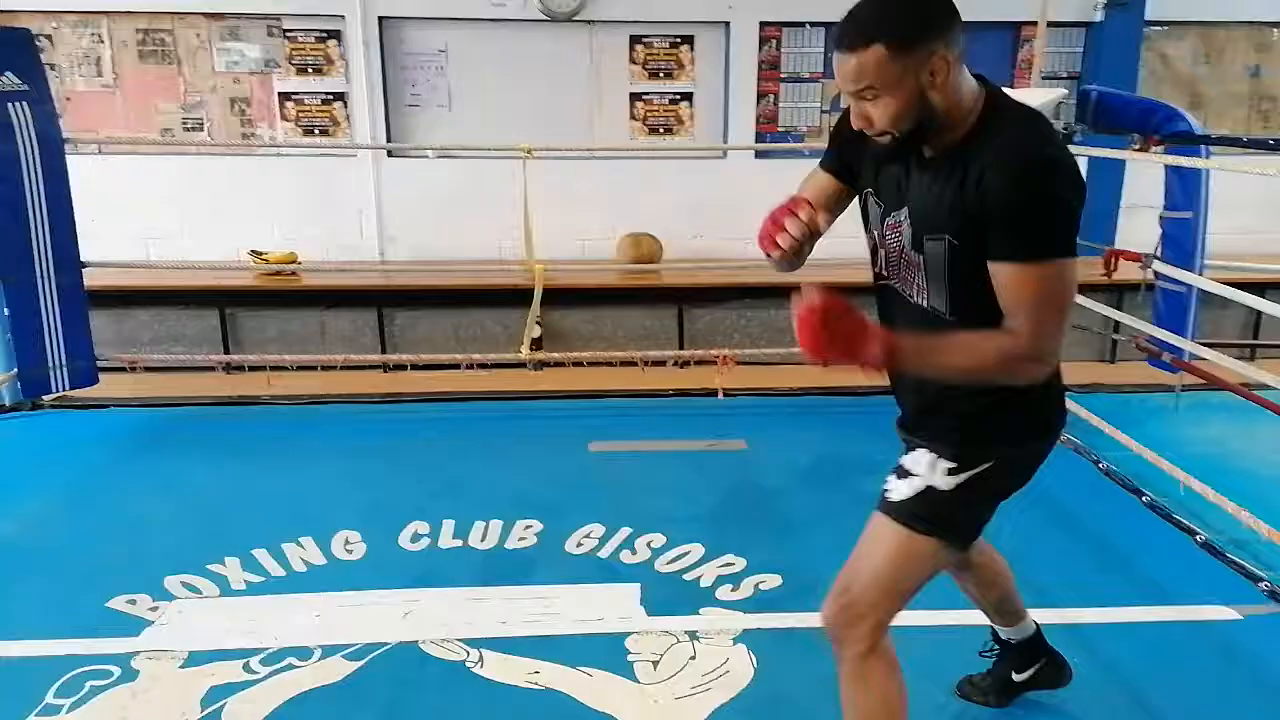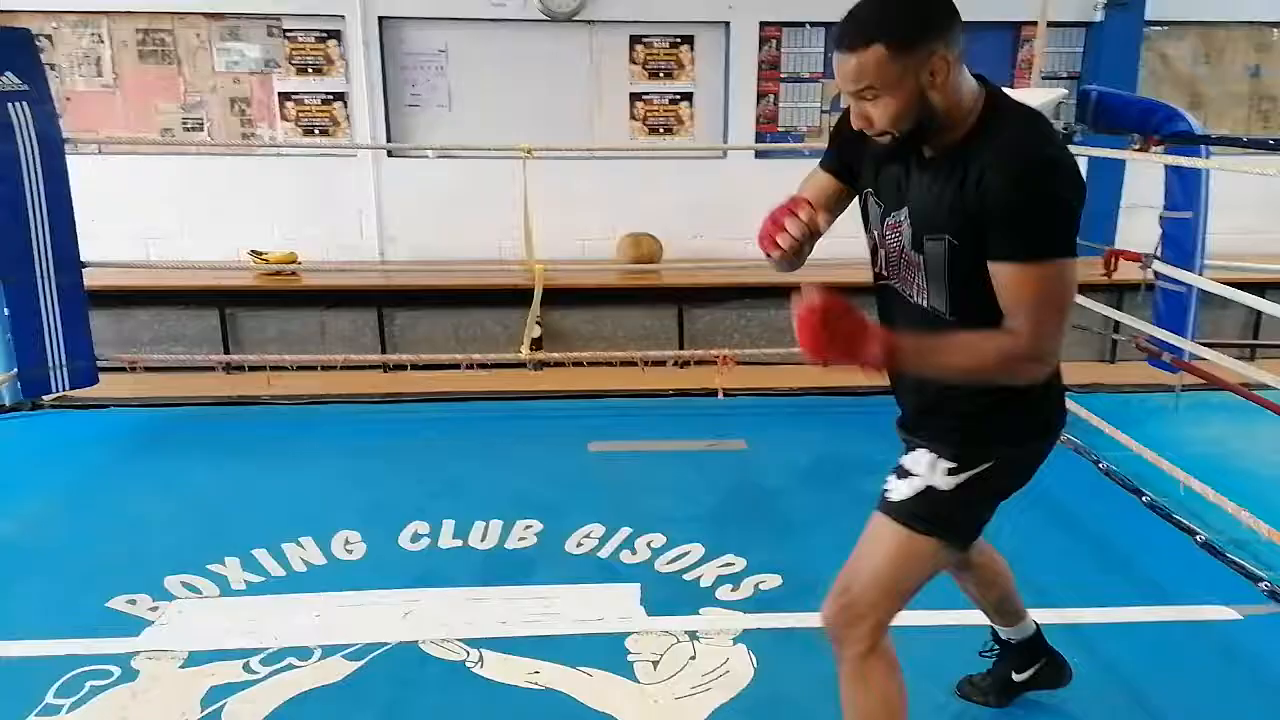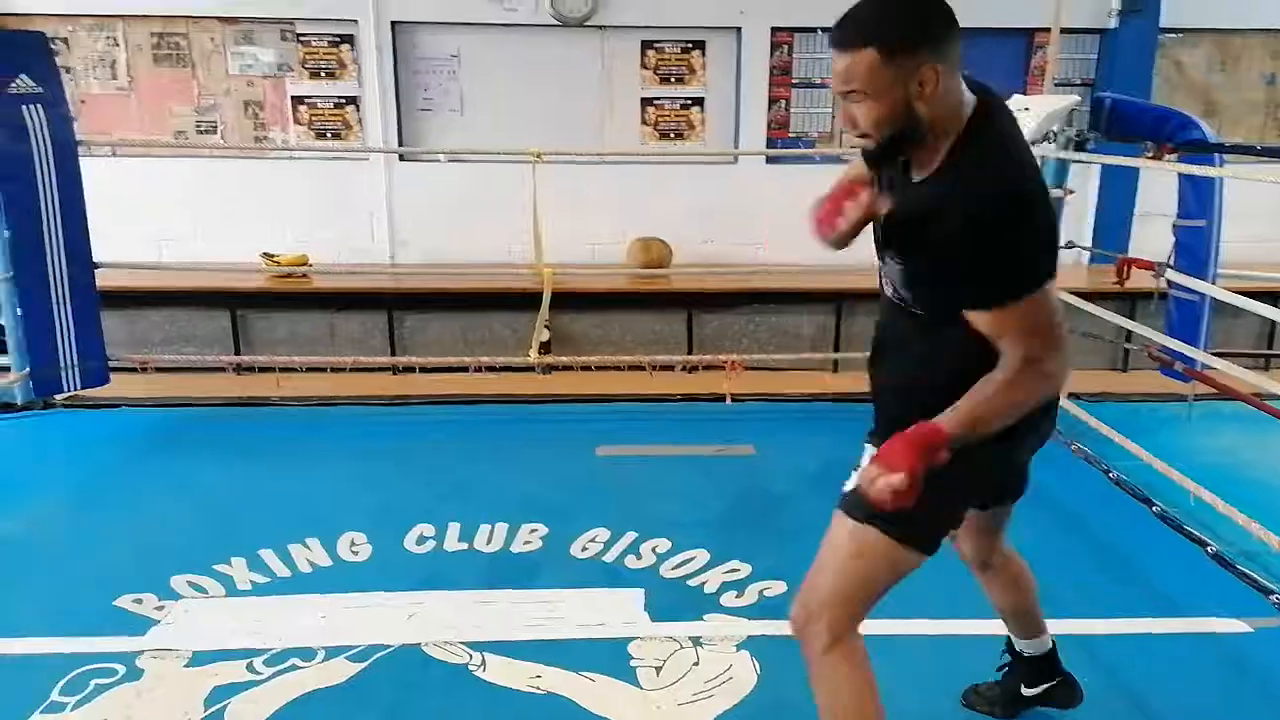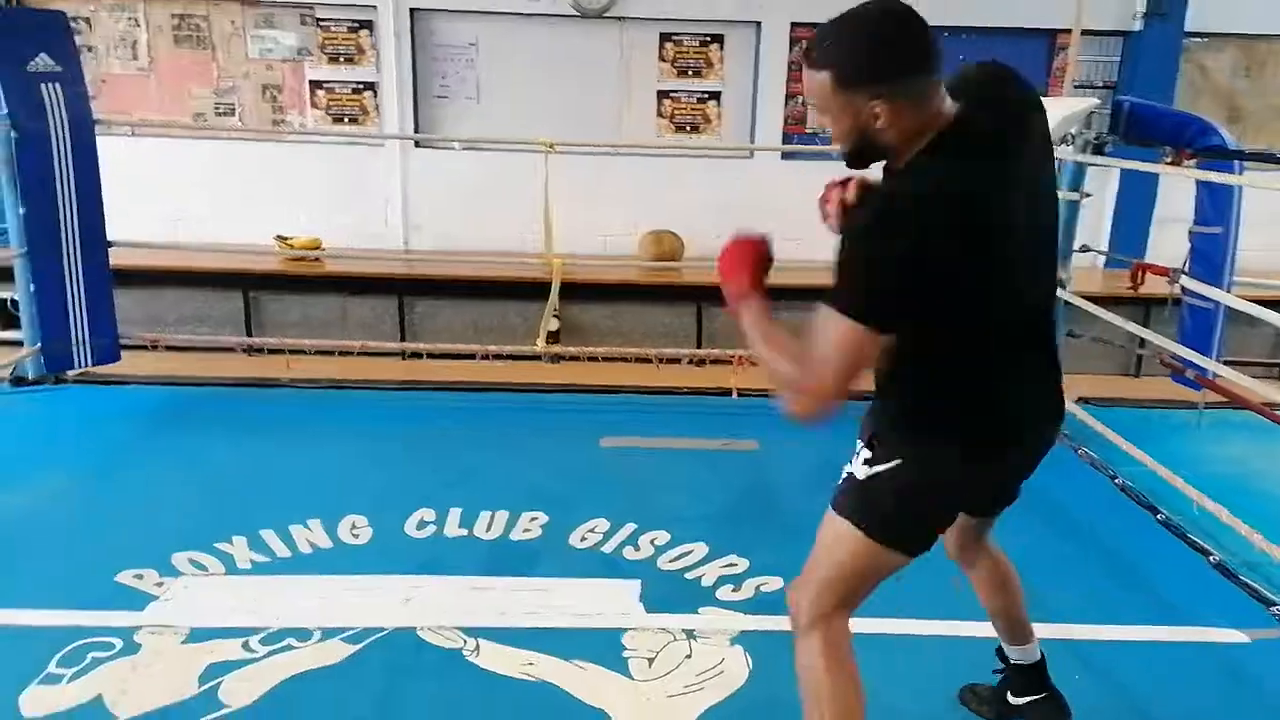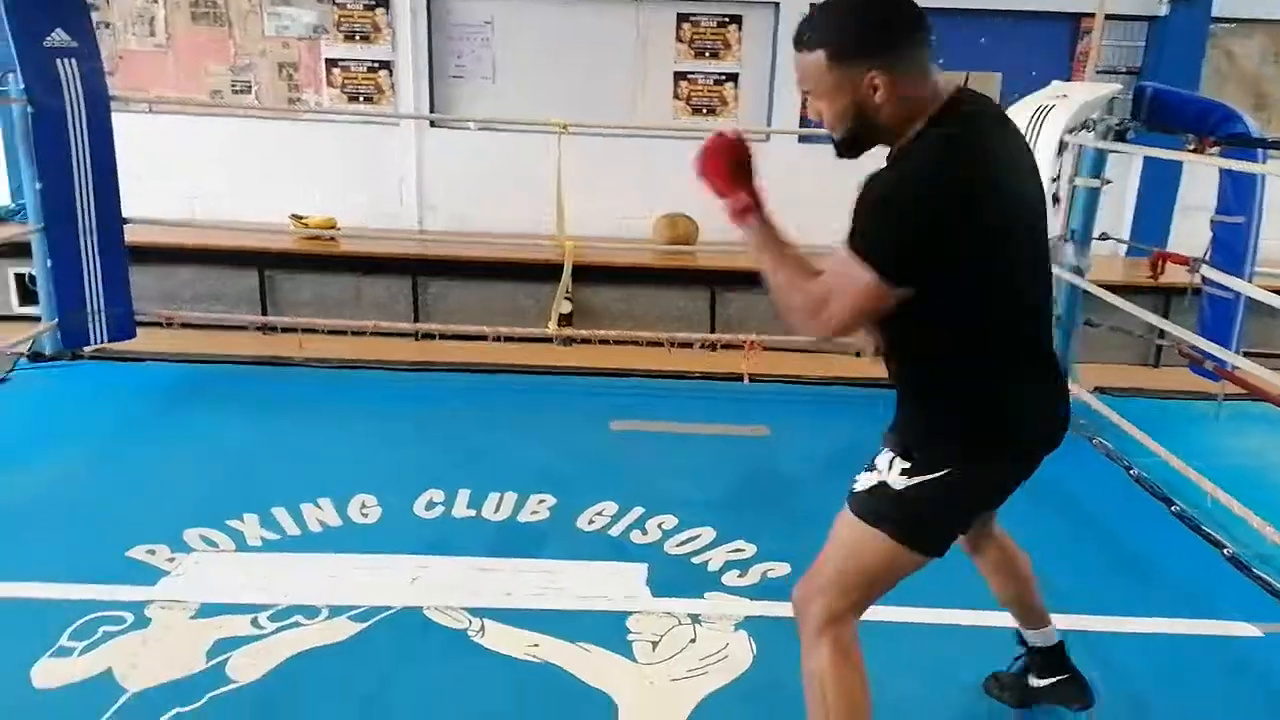
dt=0.1s
person 1, frame 1
left shoulder: (1026, 166)
right shoulder: (872, 131)
left elbow: (1030, 351)
right elbow: (789, 244)
left wrist: (875, 343)
right wrist: (786, 231)
left hip: (987, 424)
right hip: (937, 408)
left knee: (852, 618)
right knee: (950, 542)
right ankle: (1029, 655)
person 1, frame 2
left shoulder: (1025, 166)
right shoulder: (874, 130)
left elbow: (1031, 352)
right elbow: (790, 245)
left wrist: (875, 344)
right wrist: (788, 229)
left hip: (988, 425)
right hip: (939, 409)
left knee: (852, 619)
right knee: (950, 543)
right ankle: (1029, 655)
person 1, frame 3
left shoulder: (977, 203)
left elbow: (1037, 362)
right elbow: (838, 219)
left wrist: (930, 442)
right wrist: (843, 206)
left hip: (958, 426)
right hip: (972, 414)
left knee: (820, 623)
right knee: (977, 543)
person 1, frame 4
left shoulder: (897, 226)
right shoulder: (996, 94)
left elbow: (809, 394)
left wrist: (743, 291)
left hip: (951, 433)
right hip: (1030, 415)
left knee: (814, 614)
right knee: (967, 539)
person 1, frame 5
left shoulder: (935, 175)
right shoulder: (968, 116)
left elbow: (821, 314)
left wrist: (741, 202)
left hip: (967, 431)
right hip: (1012, 409)
left knee: (821, 610)
right knee: (976, 530)
